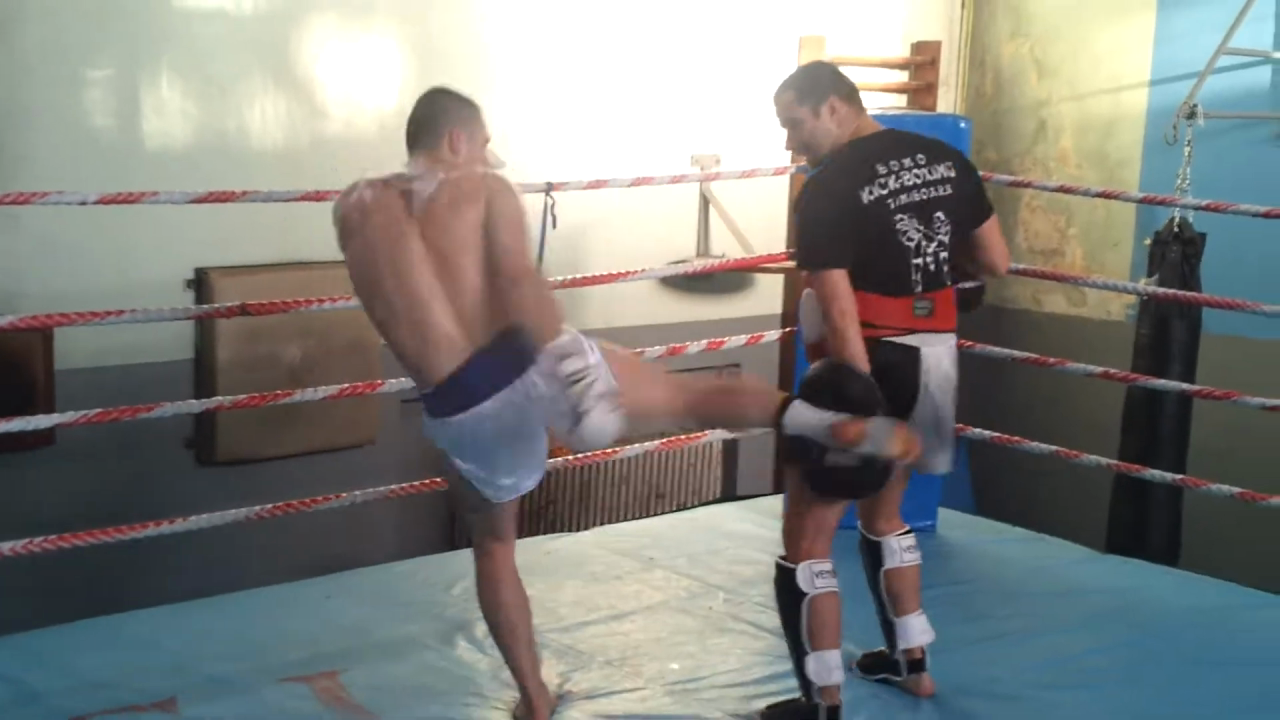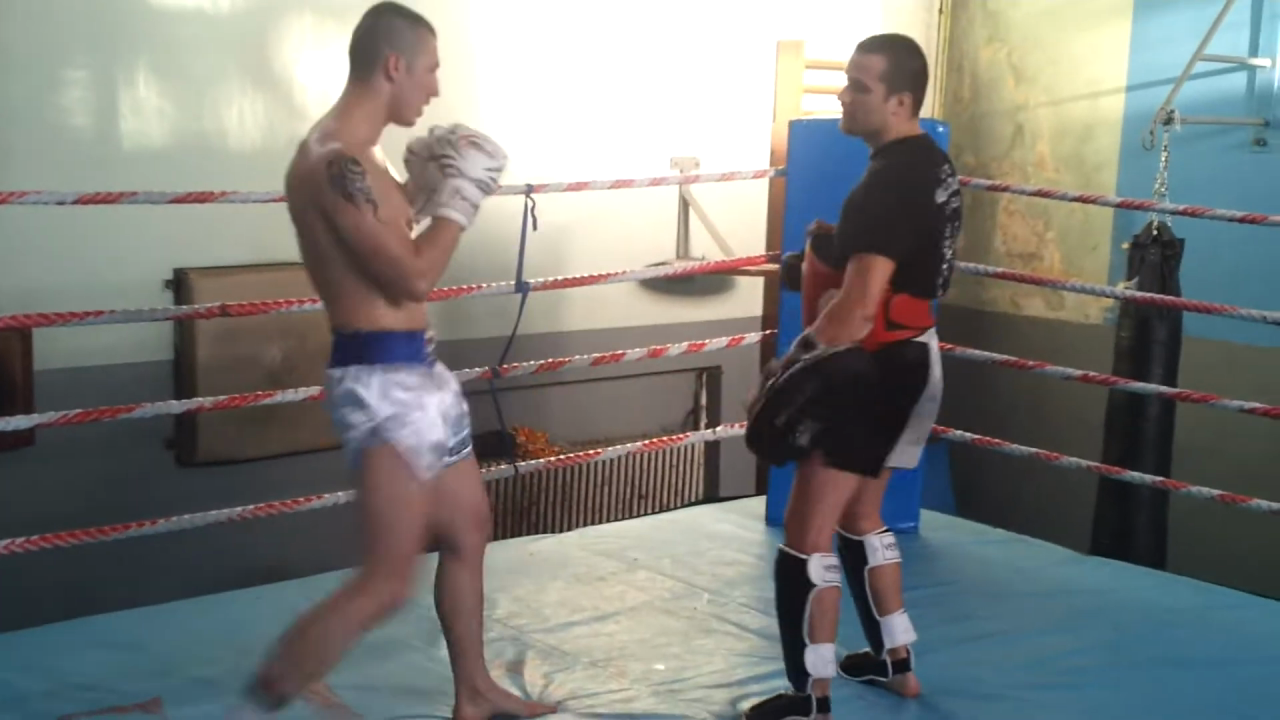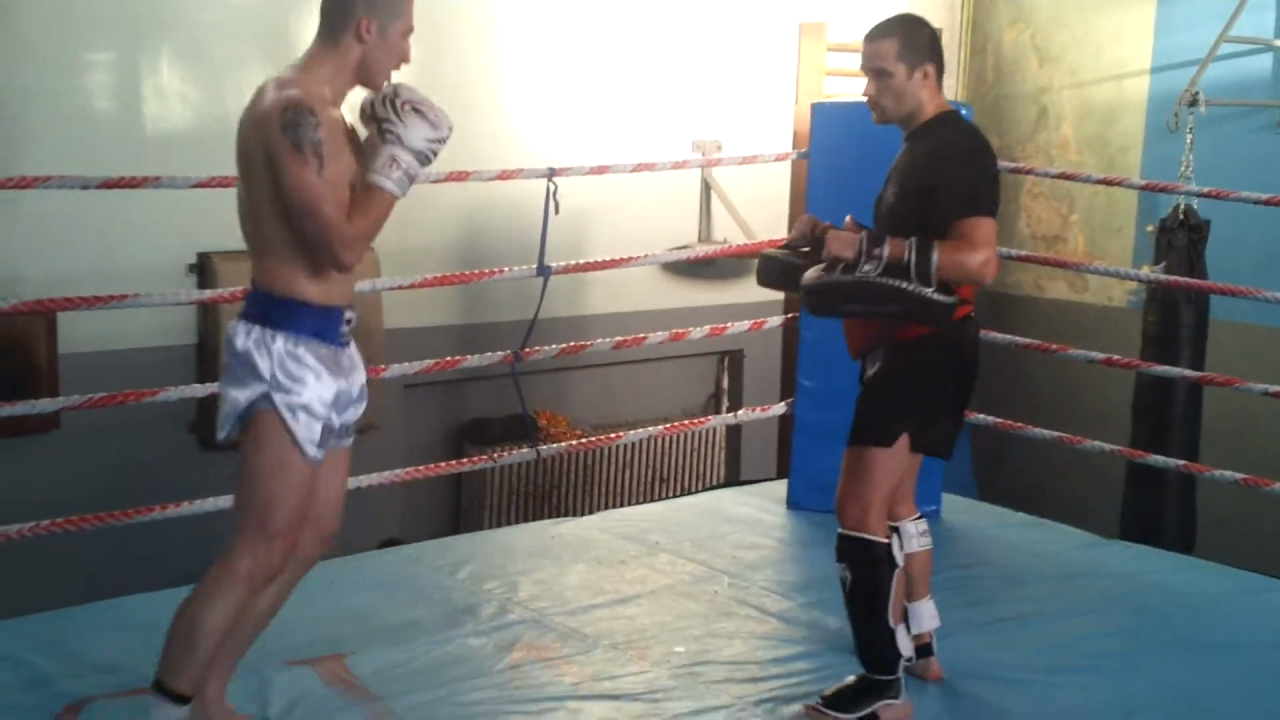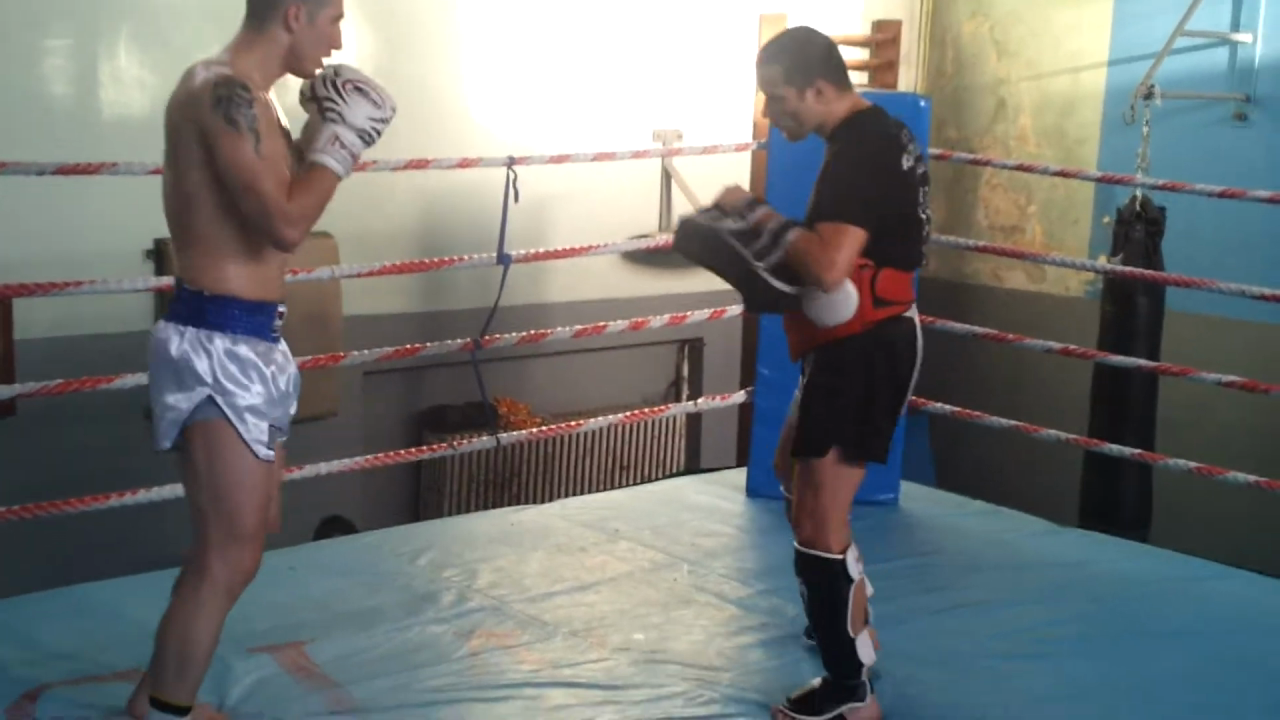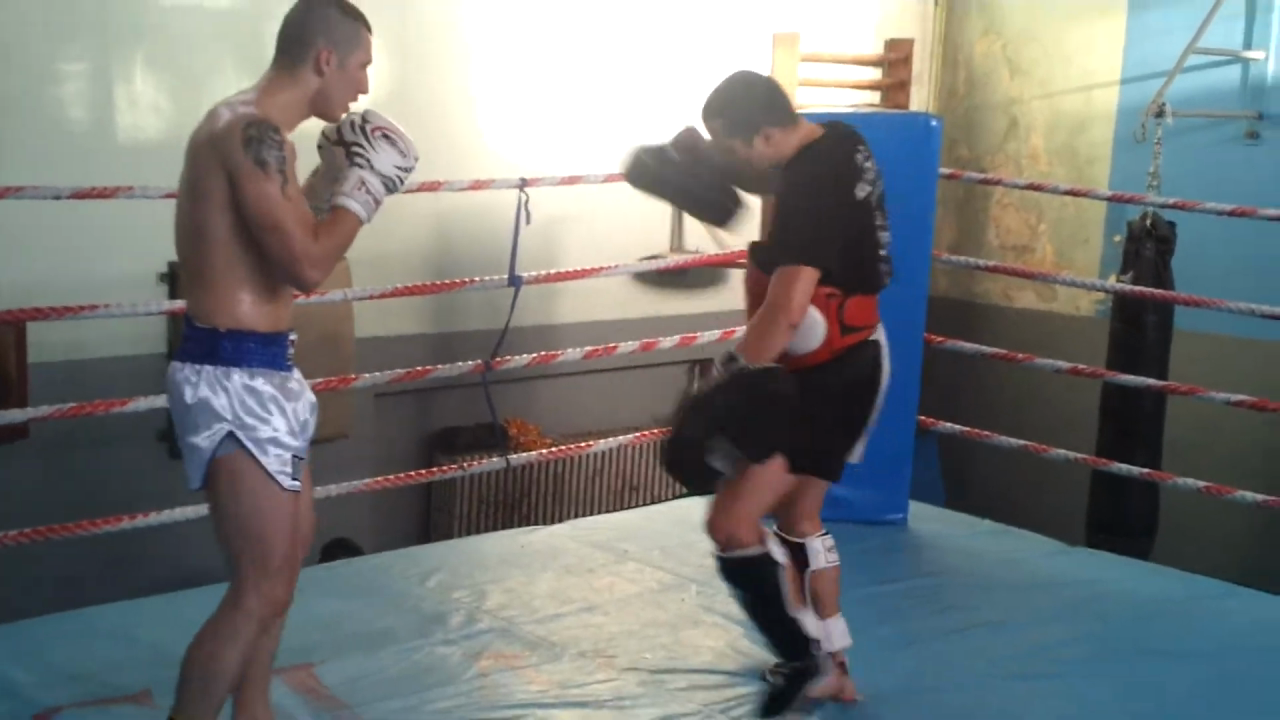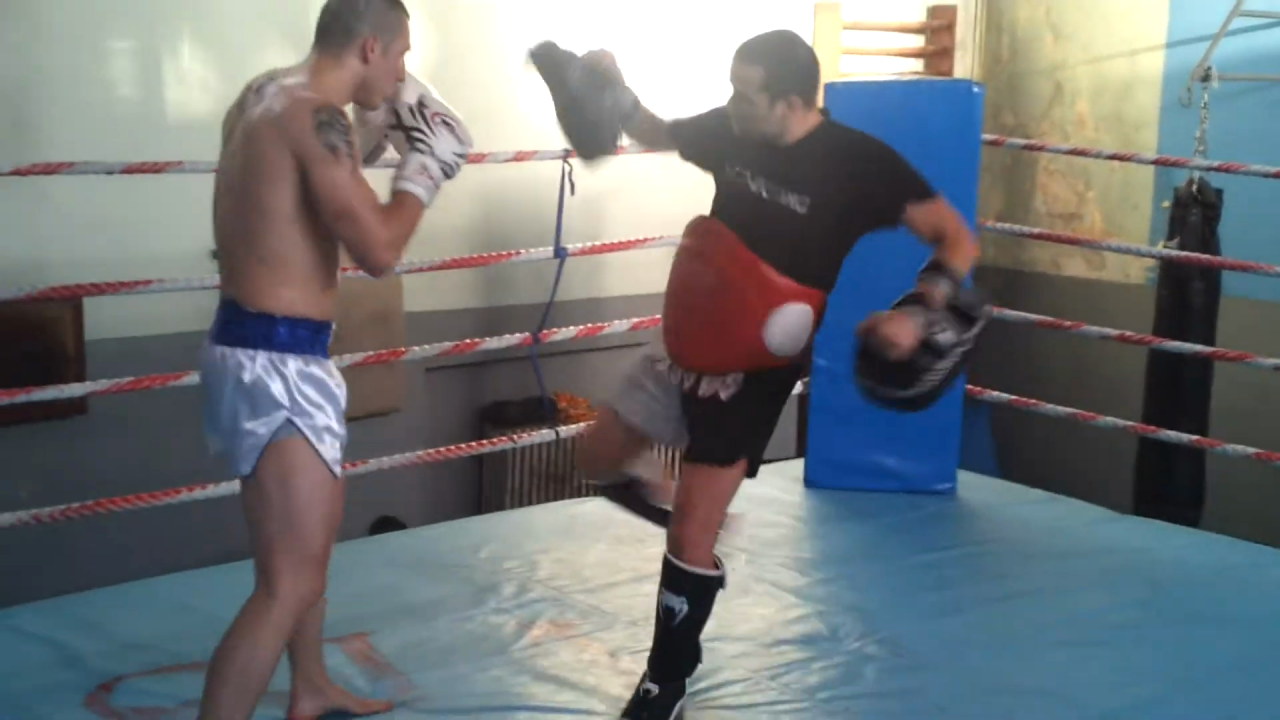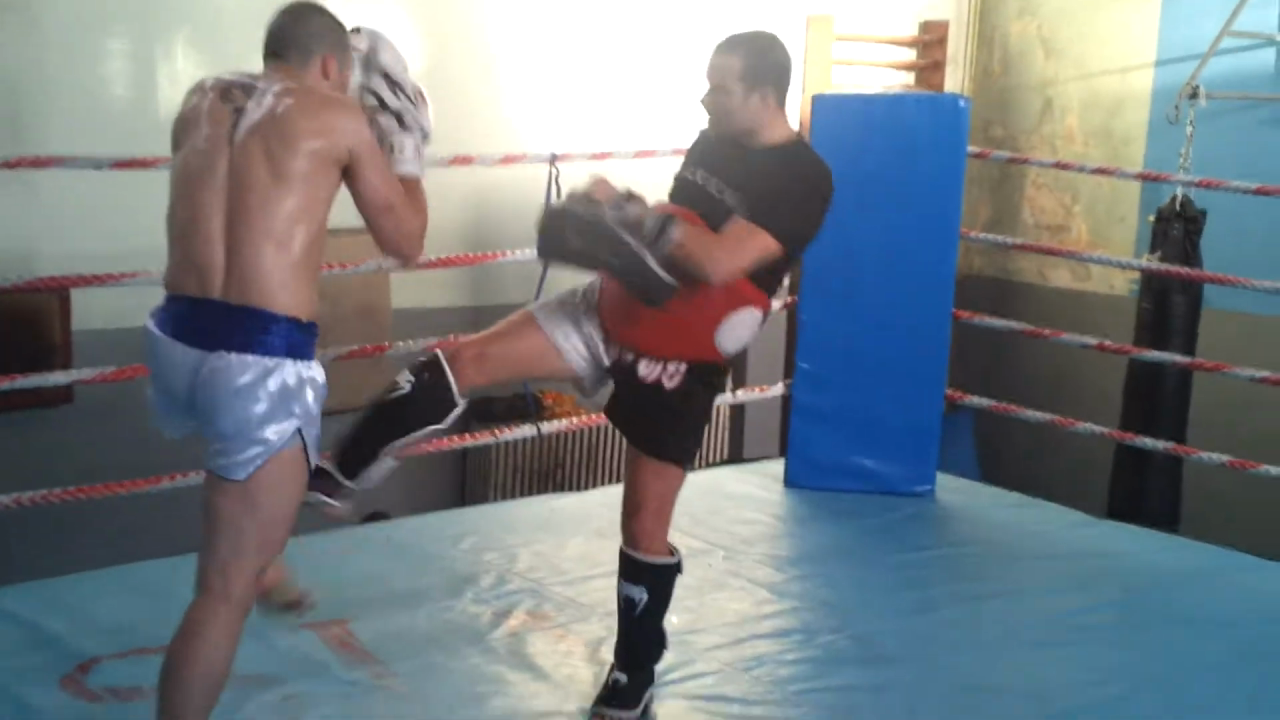
dt=0.4s
person 1, frame 1
left shoulder: (353, 206)
right shoulder: (481, 190)
right elbow: (521, 280)
right wrist: (573, 359)
left hip: (459, 416)
right hip: (522, 372)
left knee: (492, 546)
right knee: (696, 389)
right ankle: (827, 425)
person 1, frame 2
left shoulder: (342, 151)
right shoulder: (338, 161)
right elbow: (414, 279)
left wrist: (427, 185)
right wrist: (465, 190)
left hip: (407, 375)
right hip: (383, 378)
left knee: (467, 535)
right knee: (387, 584)
person 1, frame 3
left shoulder: (310, 111)
right shoulder: (294, 115)
right elbow: (344, 247)
left wrist: (377, 152)
right wrist: (401, 158)
left hip: (322, 343)
right hip: (288, 347)
left knee: (311, 535)
right knee: (258, 552)
person 1, frame 4
left shoulder: (238, 92)
right shoulder: (226, 93)
left elbow: (269, 200)
right elbow: (285, 225)
left wrist: (321, 130)
right wrist: (345, 136)
left hip: (243, 338)
right hip: (220, 342)
left knee: (246, 535)
right knee: (229, 557)
person 1, frame 5
left shoulder: (243, 124)
right shoulder: (254, 133)
right elbow: (305, 265)
left wrist: (333, 175)
right wrist: (368, 183)
left hip: (254, 371)
right hip: (236, 379)
left knee: (279, 559)
right knee: (262, 586)
person 1, frame 6
left shoulder: (263, 93)
right shoulder: (318, 117)
right elbow: (376, 250)
left wrist: (373, 130)
right wrist: (425, 162)
left hip: (245, 346)
right hip: (277, 361)
left knee: (314, 533)
right knee: (288, 585)
person 1, frame 7
left shoulder: (202, 101)
right shoulder: (340, 115)
right elbow: (404, 242)
right wrist: (406, 134)
left hip: (178, 341)
right hip: (266, 359)
right knee: (229, 587)
left ankle: (261, 566)
person 2, frame 1
left shoulder: (828, 187)
right shoulder: (946, 160)
left elbow: (837, 307)
right elbow: (995, 261)
left wrist: (857, 400)
left hip: (870, 366)
right hip: (936, 360)
left knee: (806, 538)
right knee: (883, 513)
right ankle: (911, 660)
person 2, frame 2
left shoulder: (894, 177)
right shoulder: (924, 166)
left elbow: (861, 302)
left wrist: (787, 376)
right wrist: (834, 249)
left hip: (873, 367)
right hip: (902, 362)
left knee: (807, 531)
right knee: (859, 515)
right ankle: (895, 660)
person 2, frame 3
left shoulder: (957, 148)
right shoulder: (921, 147)
left elbow: (978, 260)
left wrist: (866, 248)
right wrist: (839, 234)
left hip: (926, 351)
right hip: (903, 347)
left knee: (859, 511)
right knee: (894, 500)
right ankle: (918, 643)
person 2, frame 4
left shoulder: (859, 153)
right shoulder: (876, 132)
left elbow: (828, 265)
left wrist: (753, 219)
right wrist: (785, 234)
left hip: (864, 351)
right hip: (858, 344)
left knee: (820, 523)
right knee: (794, 468)
right ankle: (850, 619)
person 2, frame 5
left shoulder: (814, 188)
right shoulder: (837, 145)
left elbow: (781, 314)
left wrist: (720, 394)
right wrist: (700, 160)
left hip: (828, 373)
right hip: (850, 363)
left knee: (732, 523)
right knee: (797, 517)
left ankle: (810, 664)
right ankle: (828, 661)
person 2, frame 6
left shoulder: (851, 161)
right shoulder: (734, 128)
left elbow: (957, 242)
right elbow: (661, 133)
left wrist: (916, 313)
right wrist: (612, 93)
left hip: (754, 368)
right hip: (690, 340)
left knee: (690, 541)
right knee: (598, 459)
person 2, frame 7
left shoulder: (803, 180)
right shoulder: (715, 141)
left elbow: (726, 261)
left wrist: (623, 209)
right wrist: (622, 219)
left hip: (685, 359)
right hip: (615, 310)
left knee: (644, 525)
right knee: (463, 362)
right ankle: (338, 472)
